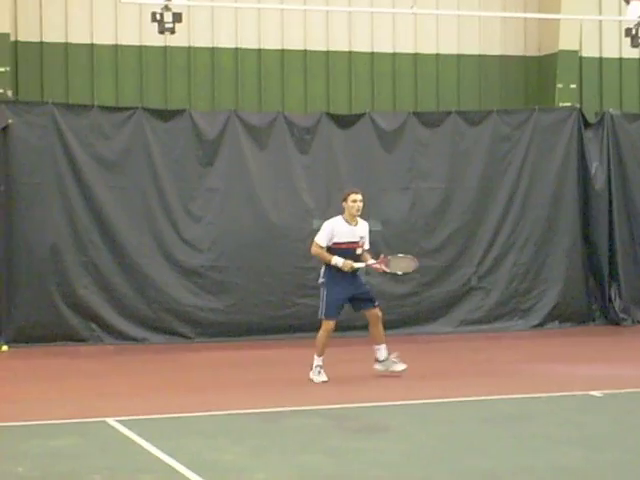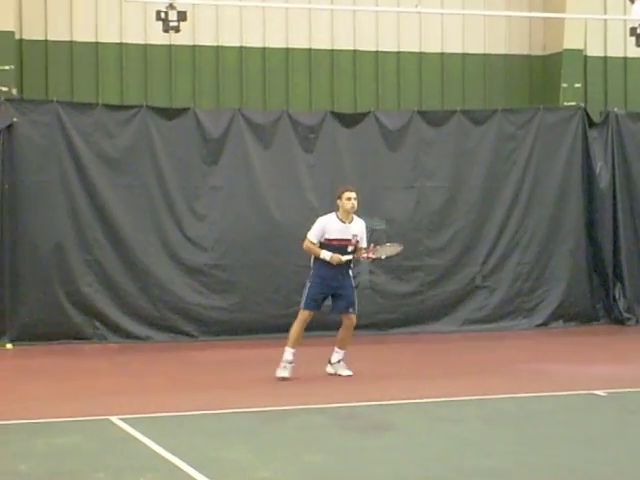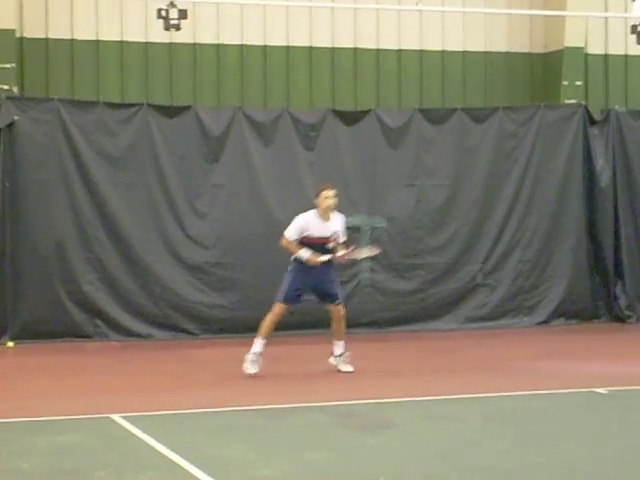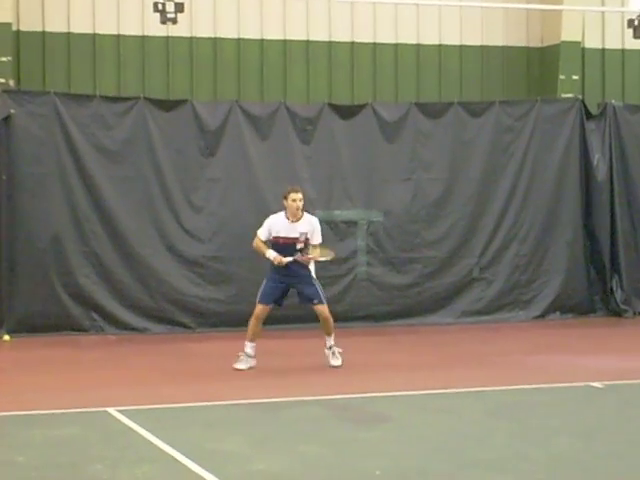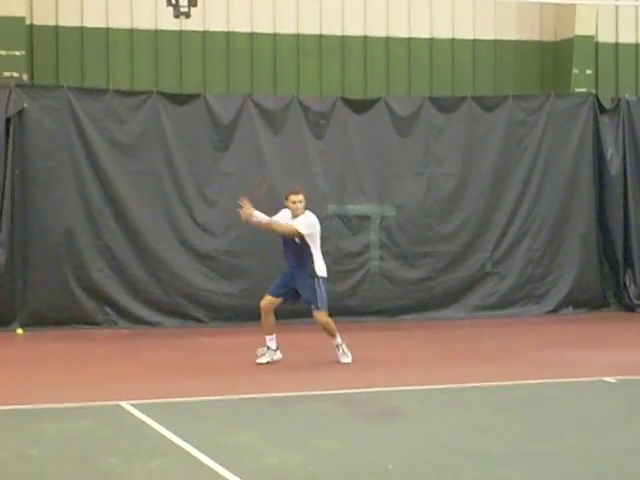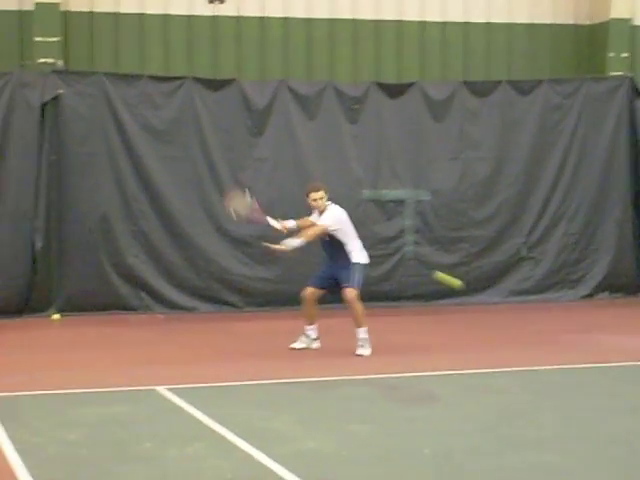
dt=0.3s
person 1, frame 1
left shoulder: (364, 226)
right shoulder: (331, 225)
right elbow: (315, 250)
left wrist: (373, 263)
right wrist: (338, 262)
left hip: (354, 280)
right hip: (333, 281)
left knee: (376, 316)
right knee: (328, 326)
left ankle: (383, 360)
right ankle: (317, 367)
person 1, frame 2
left shoulder: (360, 224)
right shoulder: (324, 221)
left elbow: (360, 251)
right elbow: (307, 245)
left wrist: (365, 256)
right wrist: (327, 256)
left hip: (344, 278)
right hip: (320, 276)
left knee: (350, 321)
right knee: (303, 317)
left ankle: (335, 362)
right ankle: (287, 361)
person 1, frame 3
left shoulder: (339, 220)
right shoulder: (304, 219)
right elbow: (285, 242)
left wrist: (341, 253)
right wrist: (305, 255)
left hip: (324, 272)
right hip: (300, 271)
left knee: (339, 313)
right knee: (278, 310)
left ankle: (339, 356)
right ankle: (255, 354)
person 1, frame 4
left shoulder: (312, 222)
right shoulder: (273, 220)
left elbow: (315, 250)
right elbow: (257, 243)
left wrist: (309, 256)
right wrist: (271, 254)
left hip: (303, 273)
right hip: (277, 273)
left knee: (324, 313)
right knee: (259, 313)
left ankle: (331, 348)
right ankle: (248, 355)
person 1, frame 5
left shoulder: (310, 219)
right shoulder: (284, 214)
left elbow: (285, 229)
right elbow: (267, 221)
left wrist: (258, 216)
right wrist: (251, 214)
left hip: (312, 274)
right hip: (291, 272)
left knee: (321, 318)
right knee: (266, 305)
left ankle: (339, 345)
right ankle: (272, 349)
person 1, frame 6
left shoulder: (333, 212)
right shoulder: (319, 213)
left elbow: (316, 231)
right elbow: (312, 222)
left wrist: (290, 242)
right wrist: (291, 225)
left hip: (353, 260)
right hip: (333, 262)
left knee: (350, 296)
right knee: (308, 296)
left ankle: (363, 340)
right ankle: (310, 337)
